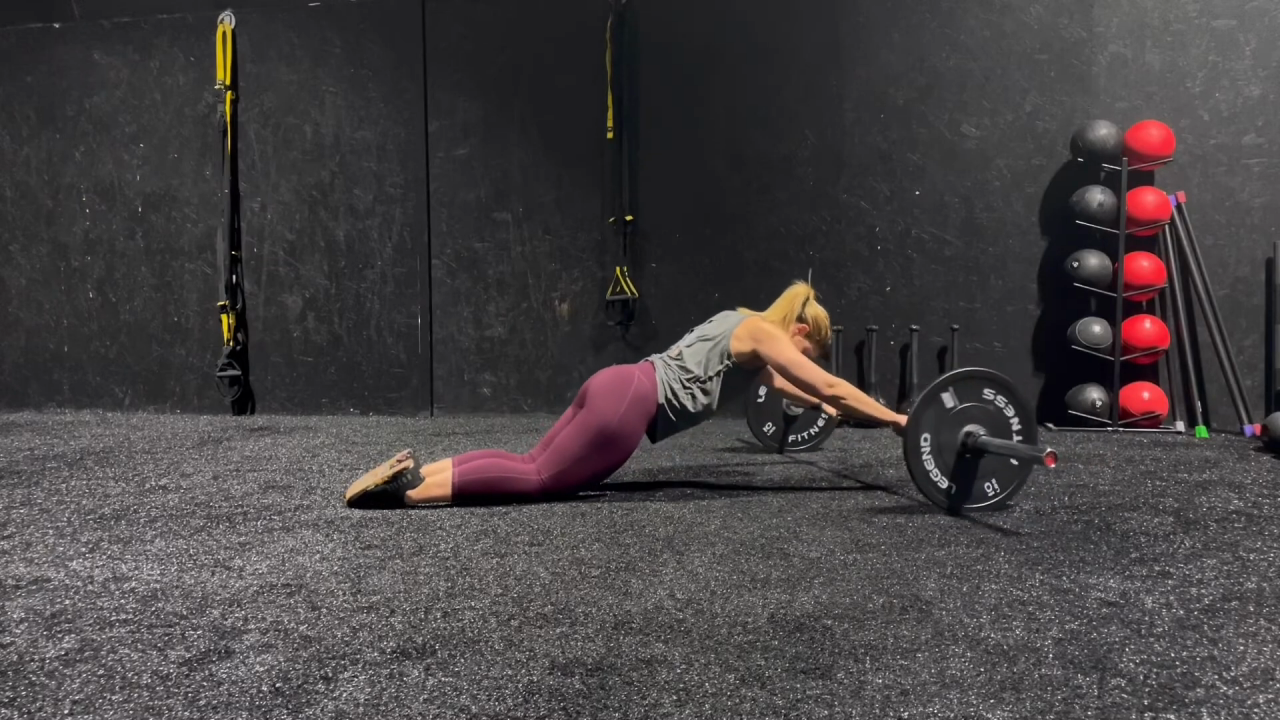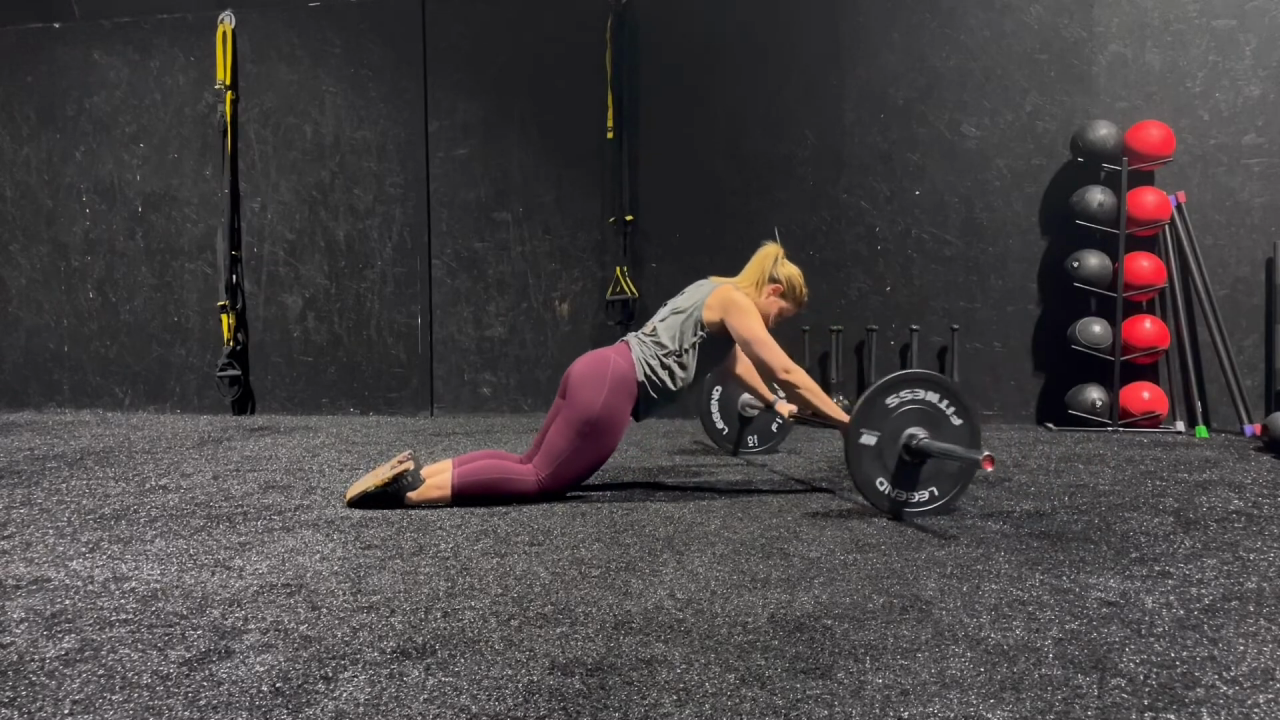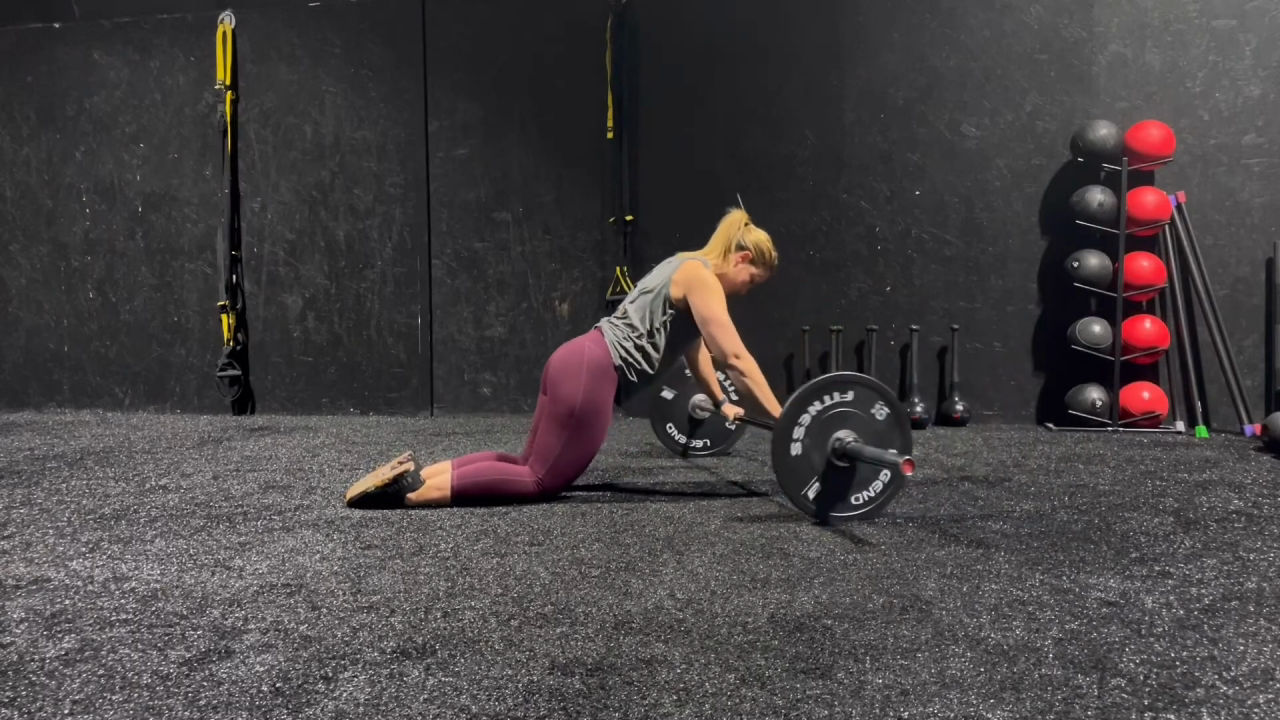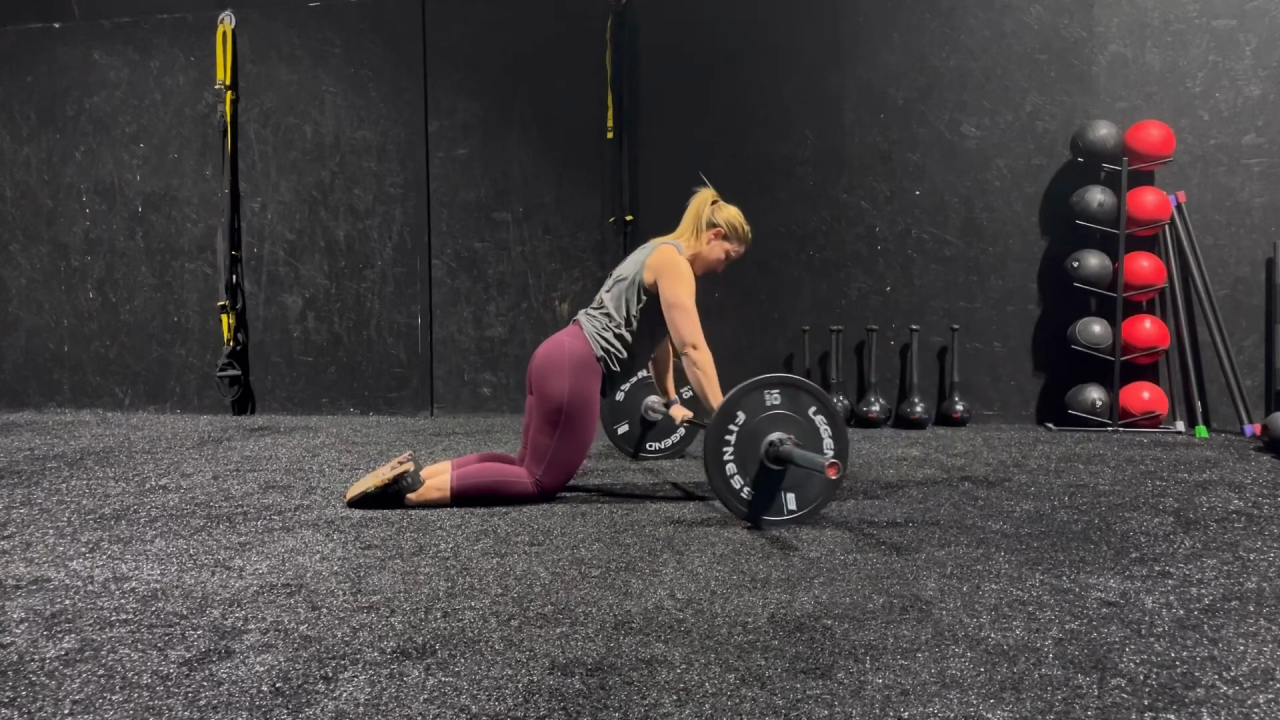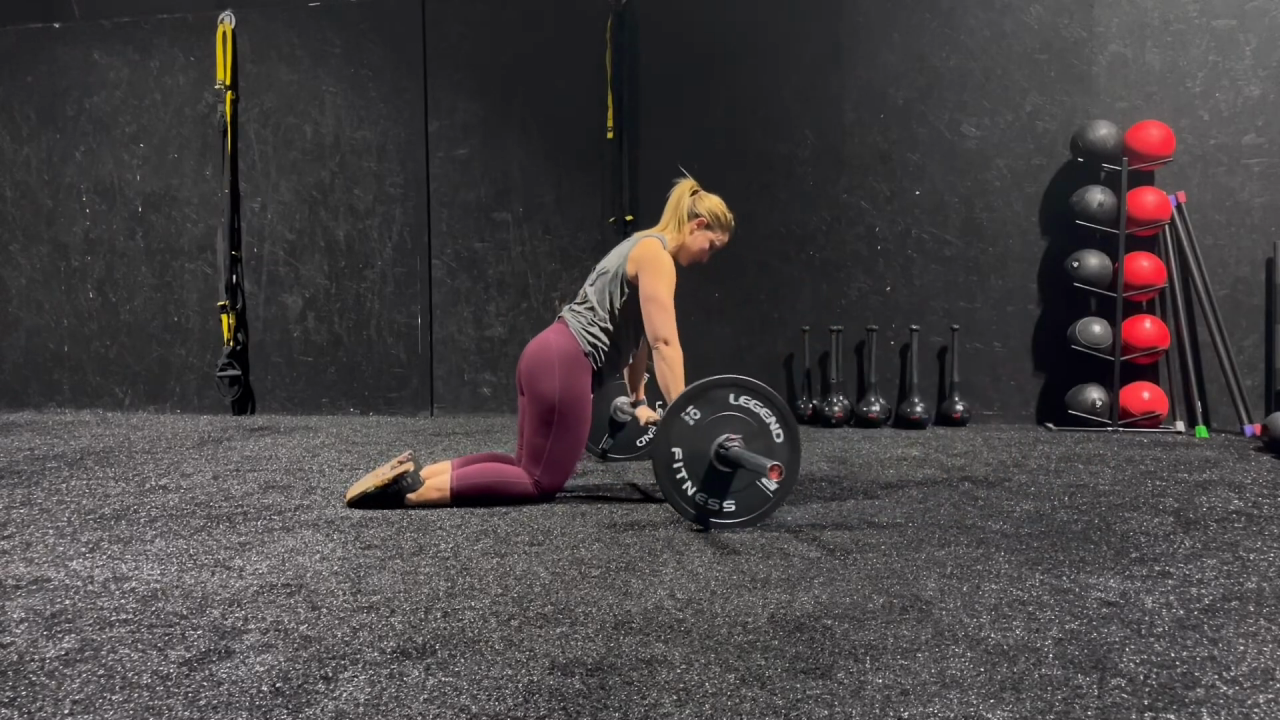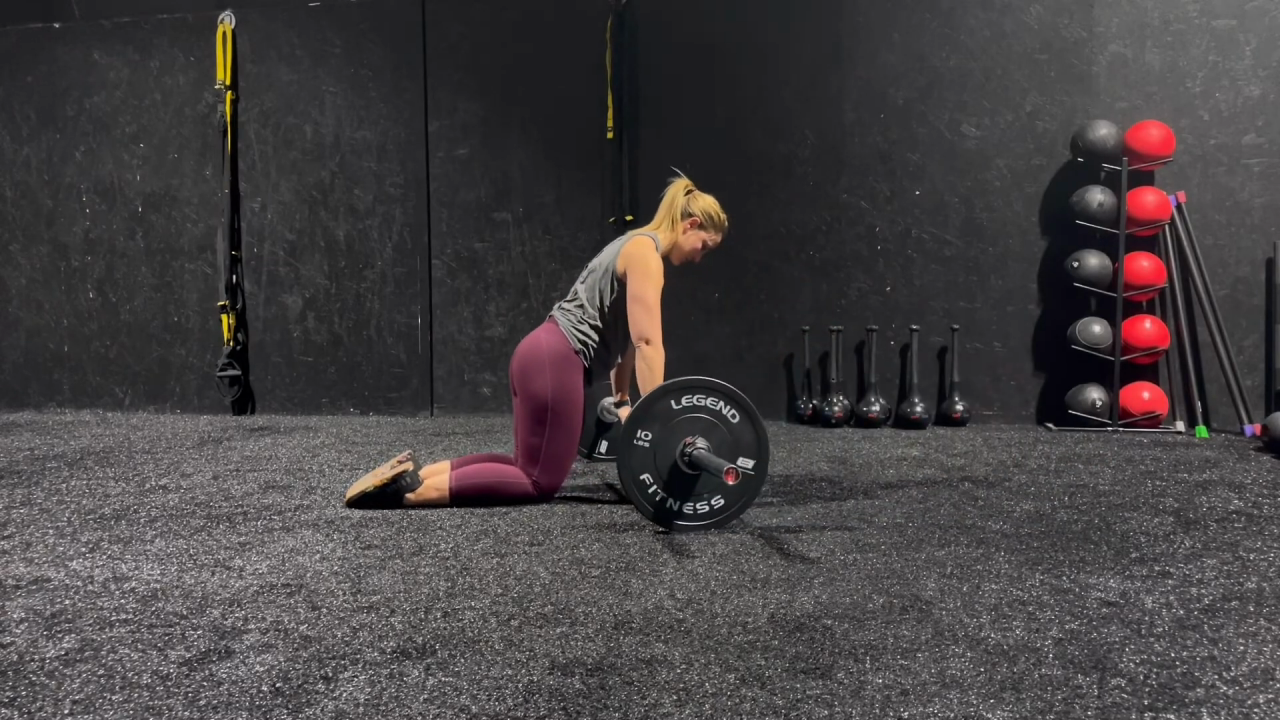
dt=0.4s
person 1, frame 1
left shoulder: (744, 324)
right shoulder: (764, 332)
left elbow: (776, 380)
right elbow: (829, 384)
left wrist: (821, 407)
right wrist: (894, 419)
left hip: (614, 387)
right hip: (629, 402)
left knee: (534, 465)
right knee: (537, 480)
left ankle: (415, 470)
right ankle: (411, 488)
person 1, frame 2
left shoulder: (718, 292)
right shoulder: (735, 302)
left elbow: (736, 362)
right elbow: (787, 371)
left wrist: (774, 404)
right wrist: (843, 420)
left hip: (597, 373)
right hip: (611, 385)
left knee: (530, 466)
right knee: (540, 481)
left ankle: (416, 470)
right ankle: (412, 488)
person 1, frame 3
left shoulder: (687, 268)
right shoulder: (701, 278)
left elbow: (695, 347)
right elbow: (735, 357)
left wrist: (721, 402)
right wrist: (782, 419)
left hip: (578, 364)
right hip: (591, 373)
left knee: (533, 467)
right knee: (541, 482)
left ankle: (416, 473)
right ankle: (413, 488)
person 1, frame 4
left shoulder: (662, 254)
right shoulder: (674, 263)
left elbow: (660, 339)
right elbow: (693, 347)
left wrist: (671, 401)
left hip: (563, 359)
right hip: (576, 366)
left knee: (532, 469)
right knee: (542, 483)
left ankle: (417, 472)
right ankle: (412, 489)
person 1, frame 5
left shoulder: (645, 248)
right shoulder: (656, 255)
left elbow: (637, 335)
right elbow: (664, 343)
left wrist: (639, 401)
left hip: (551, 357)
right hip: (564, 363)
left knee: (531, 467)
right knee: (541, 484)
left ankle: (416, 472)
right ankle: (413, 489)
person 1, frame 6
left shoulder: (638, 247)
right shoulder: (646, 253)
left elbow: (625, 336)
right elbow: (647, 342)
left wrist: (622, 401)
left hip: (544, 355)
right hip: (555, 360)
left knee: (529, 468)
right knee: (540, 483)
left ankle: (415, 472)
right ankle: (411, 488)
